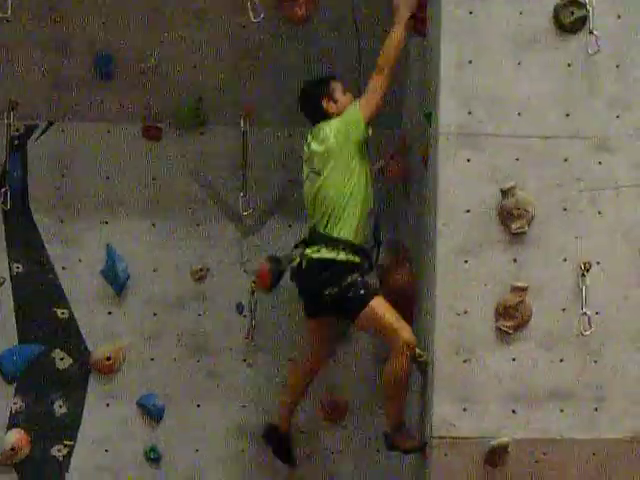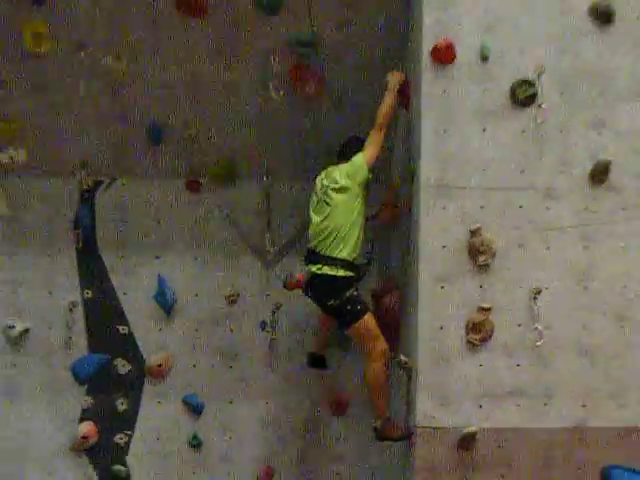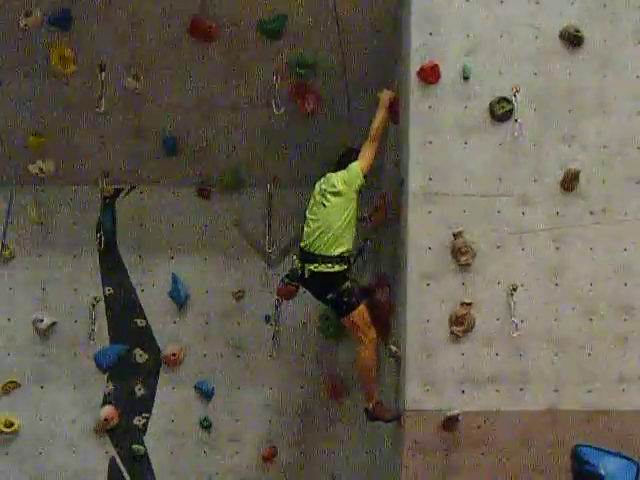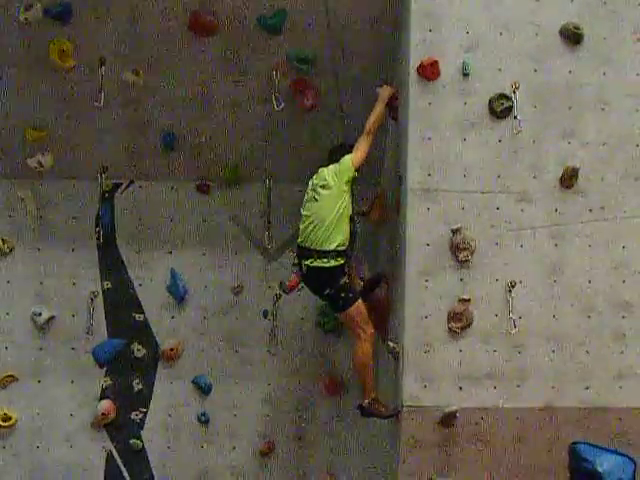
dt=0.4s
person 1, frame 1
left shoulder: (317, 143)
right shoulder: (341, 131)
right elbow: (383, 73)
left wrist: (376, 168)
left hip: (316, 265)
right hip: (336, 268)
left knee: (319, 350)
right knee: (403, 340)
left ankle: (280, 428)
right ankle: (397, 431)
person 1, frame 2
left shoulder: (323, 179)
right shoulder: (352, 173)
right elbow: (379, 130)
right wrist: (393, 87)
left hip: (315, 272)
right hip: (334, 279)
left knee: (333, 311)
right knee: (378, 349)
left ankle: (317, 351)
right ankle: (385, 424)
person 1, frame 3
left shoulder: (323, 184)
right shoulder: (349, 179)
left hip: (306, 267)
right hip: (328, 275)
right knee: (367, 338)
left ankle: (355, 293)
right ankle: (373, 406)
person 1, frame 4
left shoulder: (316, 181)
right shoulder: (340, 172)
left hip: (308, 264)
right hip: (327, 270)
right knee: (365, 333)
left ankle: (358, 287)
right ankle: (370, 401)
